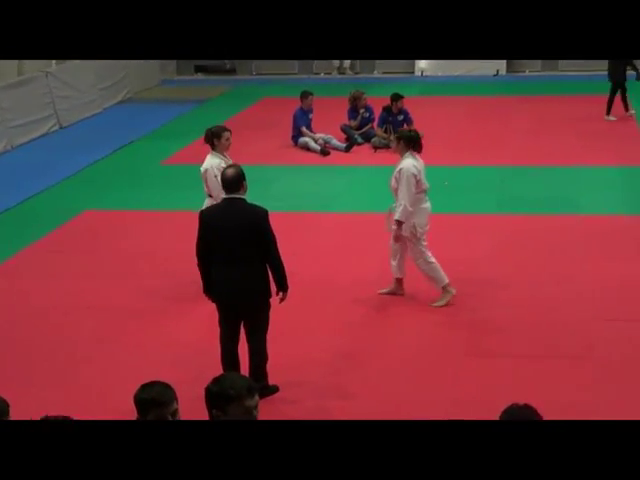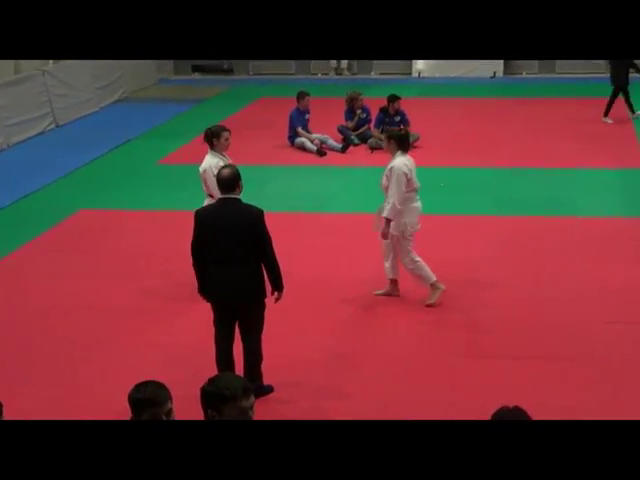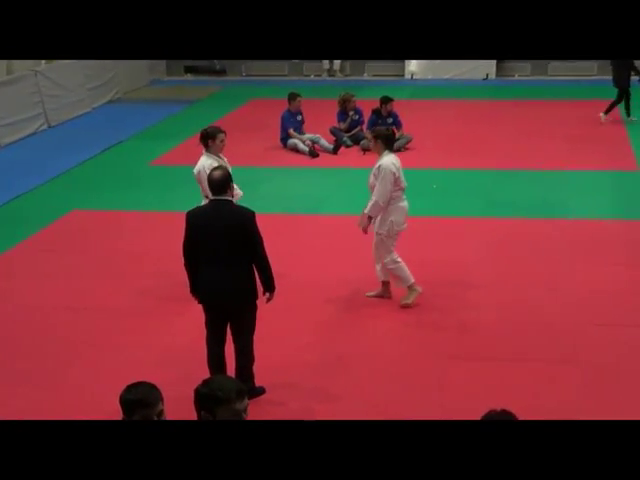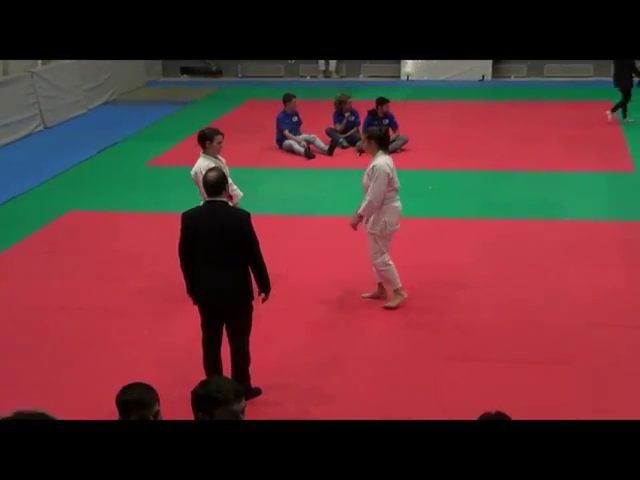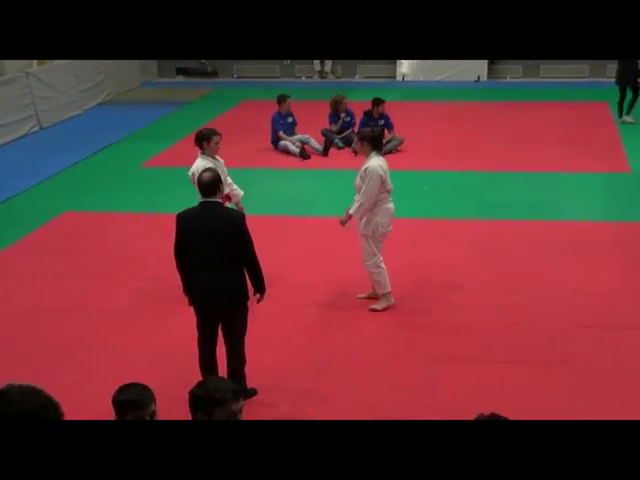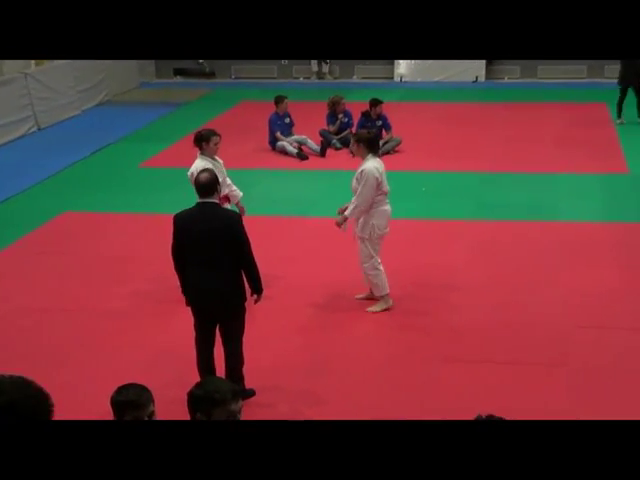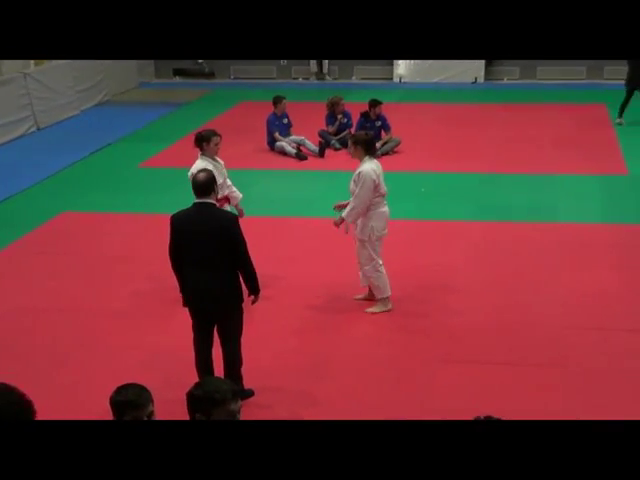
dt=0.1s
person 1, frame 1
left shoulder: (208, 215)
right shoulder: (257, 214)
left elbow: (202, 255)
right elbow: (271, 252)
left wrist: (208, 285)
right wrist: (281, 283)
left hip: (223, 287)
right hip: (254, 287)
left knee: (228, 337)
right knee: (256, 336)
right ankle: (259, 385)
person 1, frame 2
left shoulder: (203, 215)
right shoulder: (253, 214)
left elbow: (197, 255)
right elbow: (266, 253)
left wrist: (203, 285)
right wrist: (277, 283)
left hip: (218, 287)
right hip: (249, 287)
left knee: (223, 337)
right knee: (251, 337)
right ankle: (253, 385)
person 1, frame 3
left shoulder: (194, 216)
right shoulder: (244, 215)
left elbow: (189, 256)
right elbow: (258, 254)
left wrist: (195, 286)
right wrist: (268, 284)
left hip: (210, 288)
right hip: (240, 289)
left knee: (214, 338)
right knee: (243, 338)
right ankle: (245, 387)
person 1, frame 4
left shoulder: (189, 218)
right shoulder: (239, 217)
left elbow: (185, 257)
right elbow: (253, 254)
left wrist: (191, 286)
right wrist: (264, 285)
left hip: (205, 290)
right hip: (236, 290)
left knee: (210, 339)
right knee: (239, 339)
right ankle: (241, 388)
person 1, frame 5
left shoulder: (184, 218)
right shoulder: (234, 218)
left elbow: (180, 257)
right elbow: (248, 255)
left wrist: (188, 286)
right wrist: (259, 285)
left hip: (201, 291)
right hip: (231, 290)
left knee: (206, 340)
right knee: (234, 340)
right ankle: (237, 388)
person 1, frame 6
left shoulder: (181, 219)
right shoulder: (230, 218)
left elbow: (178, 258)
right elbow: (245, 256)
left wrist: (186, 286)
right wrist: (256, 286)
left hip: (197, 291)
right hip: (228, 291)
left knee: (204, 341)
right knee: (232, 341)
person 1, frame 7
left shoulder: (178, 220)
right shoulder: (227, 219)
left elbow: (175, 258)
right elbow: (241, 257)
left wrist: (185, 286)
right wrist: (253, 287)
left hip: (195, 292)
right hip: (225, 292)
left knee: (202, 341)
right knee: (231, 341)
person 2, frame 1
left shoulder: (406, 167)
right shoulder: (413, 159)
left elbow: (406, 200)
left wrist: (398, 225)
left hip: (413, 214)
right hip: (416, 208)
left knee: (421, 255)
right knee: (397, 248)
left ankle: (447, 290)
right ankle: (398, 286)
person 2, frame 2
left shoulder: (397, 166)
right shoulder: (404, 159)
left elbow: (395, 198)
left wrist: (386, 222)
left hip: (404, 214)
right hip: (405, 210)
left knee: (407, 256)
right knee: (390, 249)
left ankle: (435, 286)
right ankle: (393, 287)
person 2, frame 3
left shoulder: (385, 165)
right shoulder: (390, 158)
left elbow: (380, 196)
left wrist: (367, 218)
right wrist: (371, 214)
left hip: (391, 212)
right hip: (389, 209)
left knee: (387, 255)
right knee: (379, 251)
left ankle: (412, 288)
right ankle: (385, 289)
person 2, frame 4
left shoulder: (379, 165)
right shoulder: (383, 159)
left elbow: (374, 196)
left wrist: (359, 216)
right wrist: (364, 211)
left hip: (384, 213)
right hip: (384, 210)
left knee: (380, 255)
right knee: (377, 253)
left ankle: (398, 293)
right ankle: (381, 290)
person 2, frame 5
left shoulder: (372, 167)
right shoulder: (376, 160)
left elbow: (366, 198)
left wrist: (349, 215)
right wrist: (353, 210)
left hip: (377, 214)
right hip: (376, 211)
left knee: (371, 257)
right knee: (370, 254)
left ankle: (386, 296)
right ankle: (377, 291)
person 2, frame 6
left shoulder: (369, 169)
right shoulder: (373, 162)
left elbow: (363, 199)
left wrist: (345, 217)
right wrist: (349, 206)
left hip: (374, 216)
right hip: (374, 214)
left knee: (370, 259)
right knee: (366, 256)
left ankle: (384, 299)
right ankle: (374, 292)
person 2, frame 7
left shoulder: (366, 171)
right shoulder: (371, 163)
left elbow: (360, 201)
left wrist: (343, 218)
right wrist: (347, 204)
left hip: (372, 218)
right hip: (372, 215)
left knee: (371, 261)
right knee: (364, 257)
left ankle: (384, 301)
right ankle: (373, 293)
